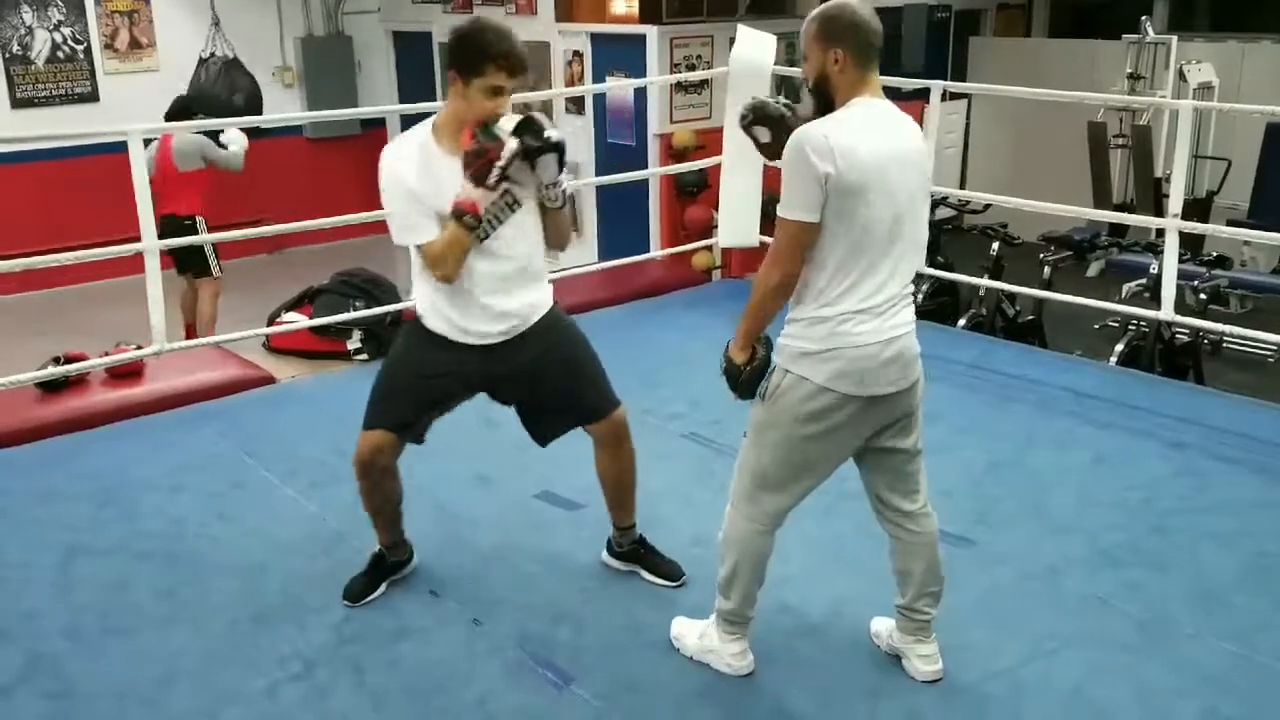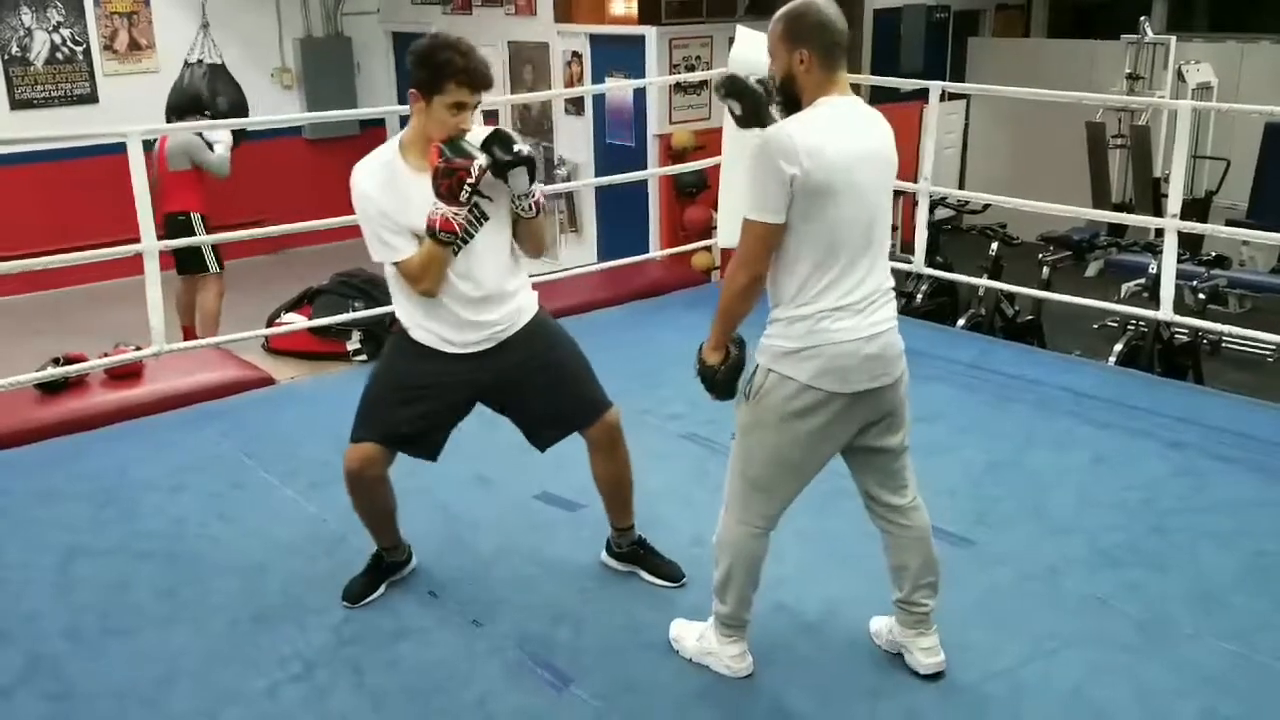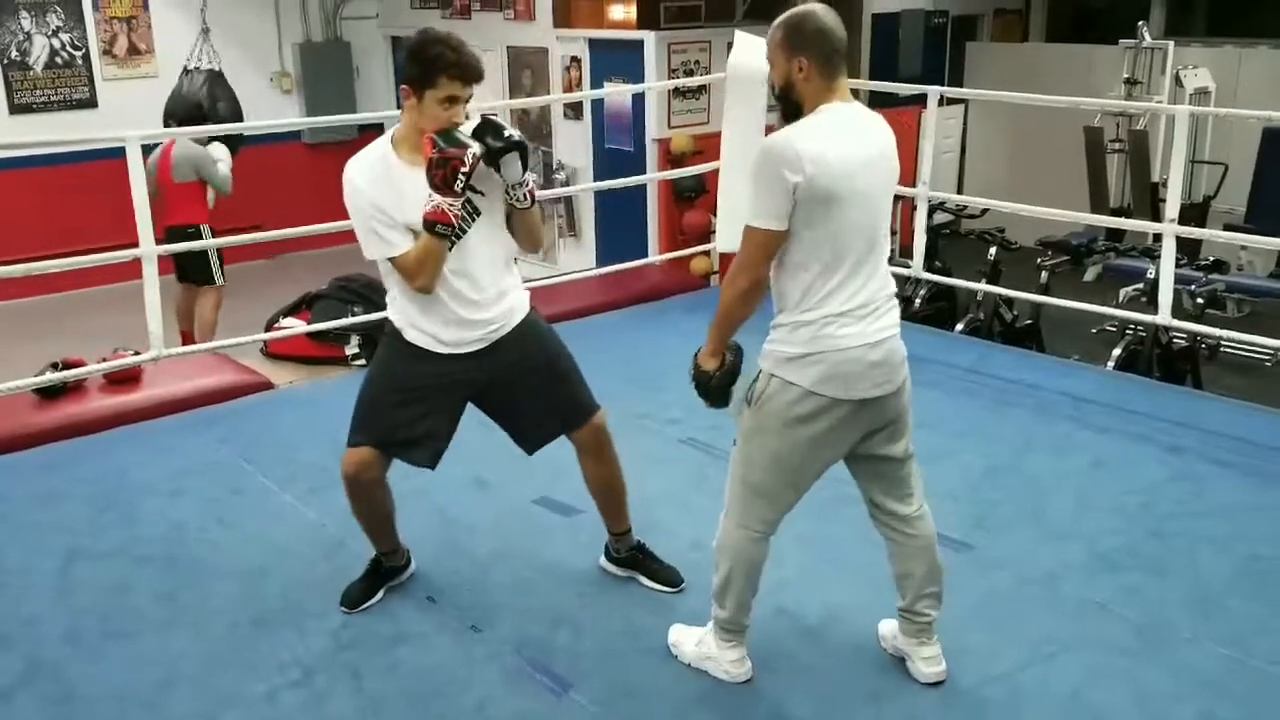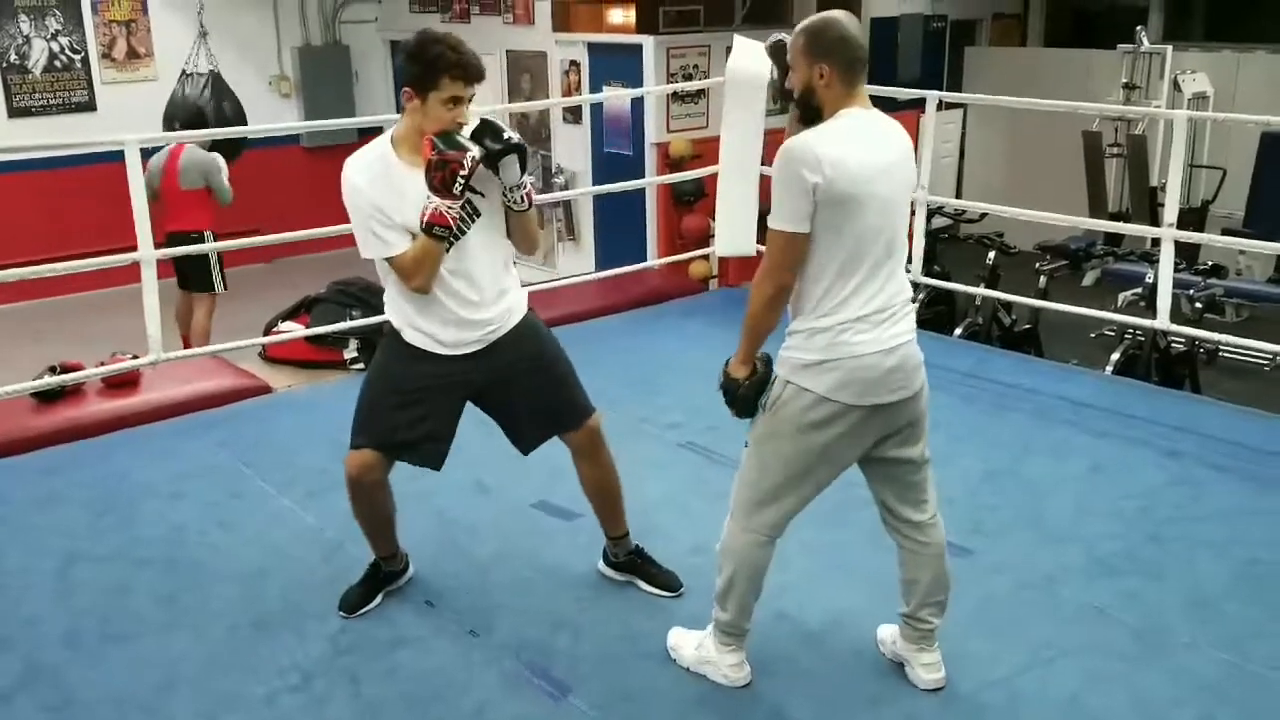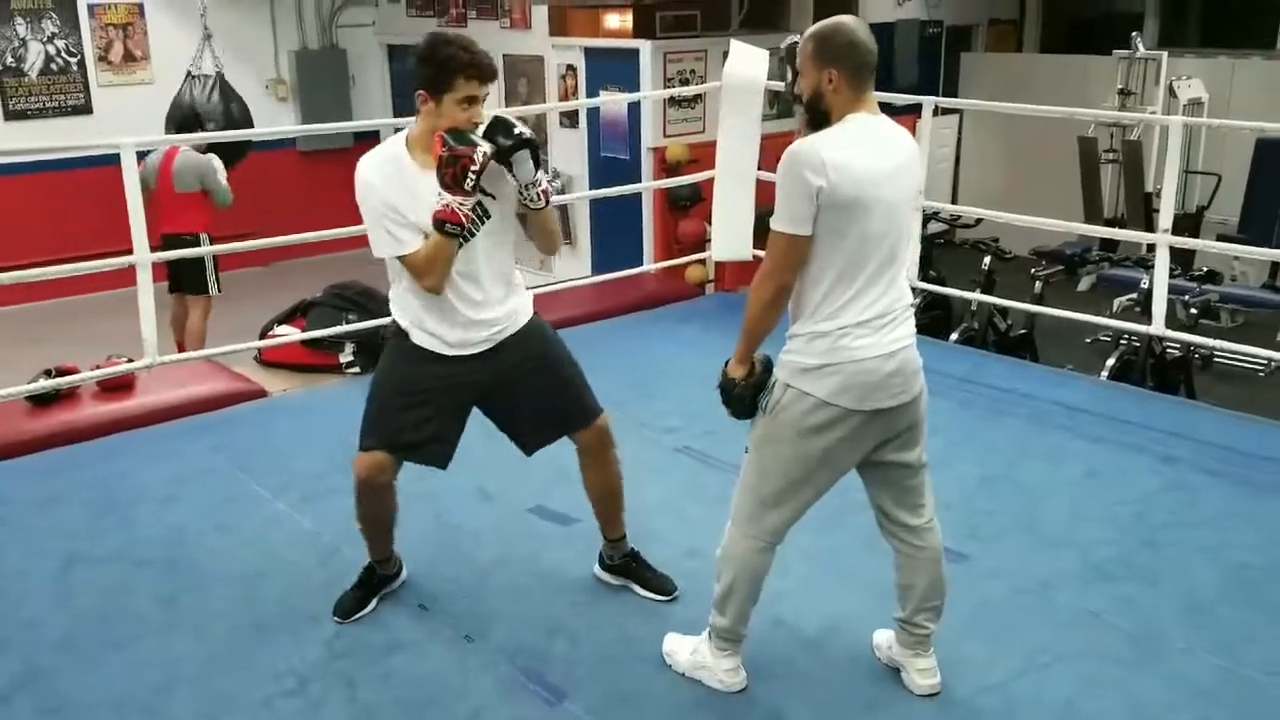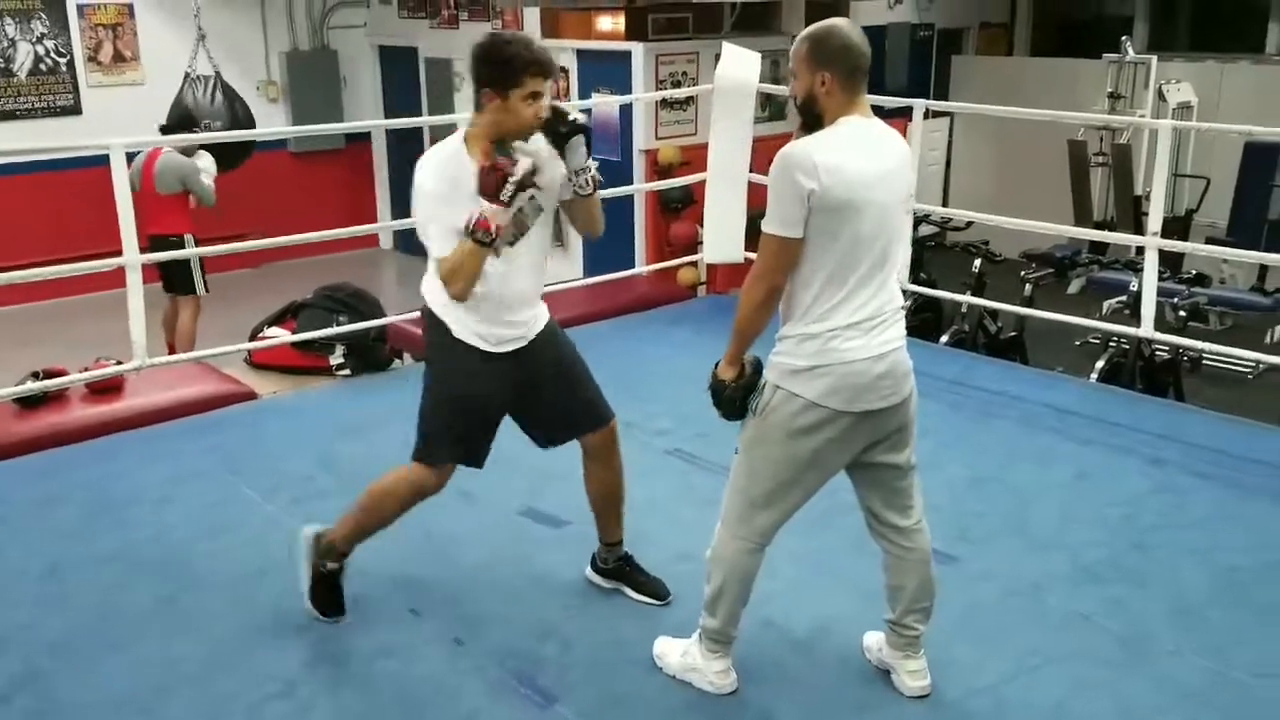
dt=0.2s
person 1, frame 1
left shoulder: (816, 140)
right shoulder: (909, 132)
left elbow: (783, 266)
left wrist: (744, 341)
left hip: (822, 364)
right hip: (896, 355)
left knee: (754, 502)
right knee: (906, 502)
left ankle: (729, 637)
right ankle: (918, 639)
person 1, frame 2
left shoulder: (784, 142)
right shoulder: (877, 126)
left elbow: (751, 264)
left wrist: (718, 342)
right wrist: (765, 121)
left hip: (805, 363)
right hip: (880, 352)
left knee: (748, 508)
right knee: (897, 498)
left ankle: (727, 641)
right ankle: (919, 634)
person 1, frame 3
left shoulder: (786, 149)
right shoulder: (878, 131)
left elbow: (750, 273)
left wrist: (713, 348)
right wrist: (790, 112)
left hip: (808, 370)
right hip: (883, 357)
left knee: (748, 515)
right knee: (902, 506)
left ankle: (725, 646)
right ankle: (921, 642)
person 1, frame 4
left shoulder: (805, 153)
right shoulder: (897, 137)
left elbow: (776, 277)
left wrist: (745, 357)
right wrist: (805, 108)
left hip: (824, 375)
right hip: (899, 364)
left knee: (754, 514)
right knee: (914, 512)
left ankle: (725, 649)
right ankle: (922, 648)
person 1, frame 5
left shoulder: (809, 157)
right shoulder: (903, 144)
left elbow: (777, 278)
left wrist: (743, 358)
right wrist: (812, 116)
left hip: (825, 379)
right hip: (899, 370)
left knee: (755, 521)
right knee: (912, 518)
left ankle: (722, 653)
right ankle: (917, 653)
person 1, frame 6
left shoulder: (802, 159)
right shoulder: (896, 147)
left elbow: (768, 279)
left wrist: (733, 359)
right wrist: (809, 122)
left hip: (814, 381)
right hip: (889, 372)
left knee: (744, 522)
right knee: (901, 519)
left ankle: (712, 656)
right ankle: (907, 655)
person 2, frame 1
left shoulder: (521, 137)
right shoulder: (403, 159)
left elbow: (558, 242)
right elbow: (444, 268)
left wrist: (550, 176)
right wrist: (479, 193)
left hip: (529, 322)
right hip: (445, 332)
left knee: (612, 424)
right knee: (373, 450)
left ankle: (625, 542)
right ankle: (393, 552)
person 2, frame 2
left shoulder: (489, 148)
right shoulder: (373, 177)
left elbow: (536, 248)
right elbow: (424, 283)
left wrist: (522, 187)
right wrist: (451, 208)
left hip: (516, 327)
right hip: (430, 345)
left knee: (605, 426)
right knee: (361, 462)
left ankle: (625, 544)
right ankle: (393, 554)
person 2, frame 3
left shoulder: (481, 144)
right shoulder: (365, 174)
left elbow: (532, 242)
right elbow: (419, 278)
left wrist: (516, 175)
right wrist: (445, 200)
left hip: (508, 327)
right hip: (423, 345)
left knee: (592, 430)
right knee: (359, 466)
left ankle: (623, 548)
right ankle: (391, 560)
person 2, frame 4
left shoulder: (479, 146)
right shoulder: (365, 172)
left elbow: (528, 245)
right elbow: (415, 277)
left wrist: (513, 177)
right wrist: (444, 201)
left hip: (506, 328)
right hip: (422, 346)
left knee: (586, 432)
right knee: (362, 468)
left ankle: (621, 551)
right ankle: (389, 564)
person 2, frame 5
left shoulder: (494, 145)
right shoulder: (379, 172)
left elbow: (550, 244)
right elbow: (429, 277)
left wrist: (529, 174)
right wrist: (454, 199)
left hip: (511, 330)
right hip: (429, 346)
left knee: (594, 433)
right knee: (371, 468)
left ankle: (617, 555)
right ankle: (382, 568)
person 2, frame 6
left shoulder: (542, 145)
right shoulder: (441, 168)
left elbow: (592, 229)
right elbow: (457, 285)
left wrist: (578, 160)
right wrist: (495, 209)
left hip: (528, 329)
right hip: (462, 337)
left knee: (602, 435)
right knee: (430, 474)
left ankle: (610, 558)
right ankle: (329, 552)
person 3, frame 1
left shoulder: (152, 150)
right shoulder: (195, 142)
left elbow: (150, 186)
right elbow: (234, 164)
right wrist: (237, 147)
left hip: (166, 223)
right hip: (190, 221)
left knee: (193, 282)
right knee: (209, 287)
left ankle: (191, 337)
person 3, frame 2
left shoulder: (162, 143)
right shoulder: (188, 140)
right elbow: (221, 169)
right wrist: (222, 145)
left hip: (171, 219)
right hip: (189, 218)
left knee: (188, 281)
right knee: (213, 284)
left ankle: (189, 338)
person 3, frame 3
left shoulder: (157, 155)
right shoulder: (195, 151)
left elbow: (154, 194)
right elbow: (225, 188)
right wrist: (223, 165)
left hip: (172, 230)
right hip: (194, 228)
left knee: (188, 287)
right knee: (211, 294)
left ankle: (188, 343)
person 3, frame 4
left shoulder: (157, 160)
right shoulder: (203, 159)
left elbow: (148, 196)
right elbow: (226, 199)
right wrist: (221, 177)
left hip: (172, 236)
right hip: (198, 235)
left knee: (187, 293)
right knee: (204, 302)
left ankle: (188, 348)
person 3, frame 5
left shoulder: (153, 160)
right shoulder: (199, 162)
left elbow: (140, 187)
right elbow: (225, 200)
right wrist: (220, 177)
left hip: (168, 239)
right hip: (194, 238)
left knee: (180, 299)
right knee: (199, 306)
left ankle: (183, 354)
person 3, frame 6
left shoulder: (141, 160)
right shoulder: (182, 164)
left elbow: (134, 188)
right elbow: (209, 200)
right wrist: (205, 175)
left hip: (156, 240)
right hip: (178, 240)
left knee: (174, 299)
right knee: (189, 306)
left ankle: (173, 355)
